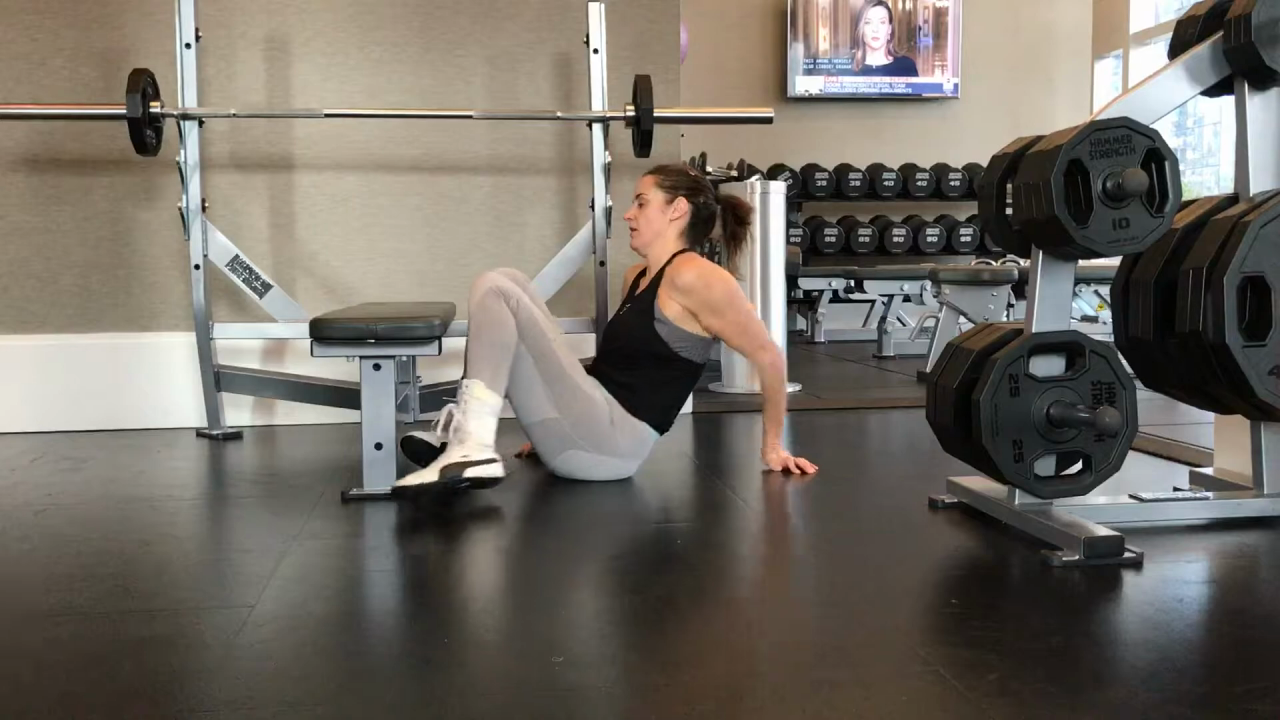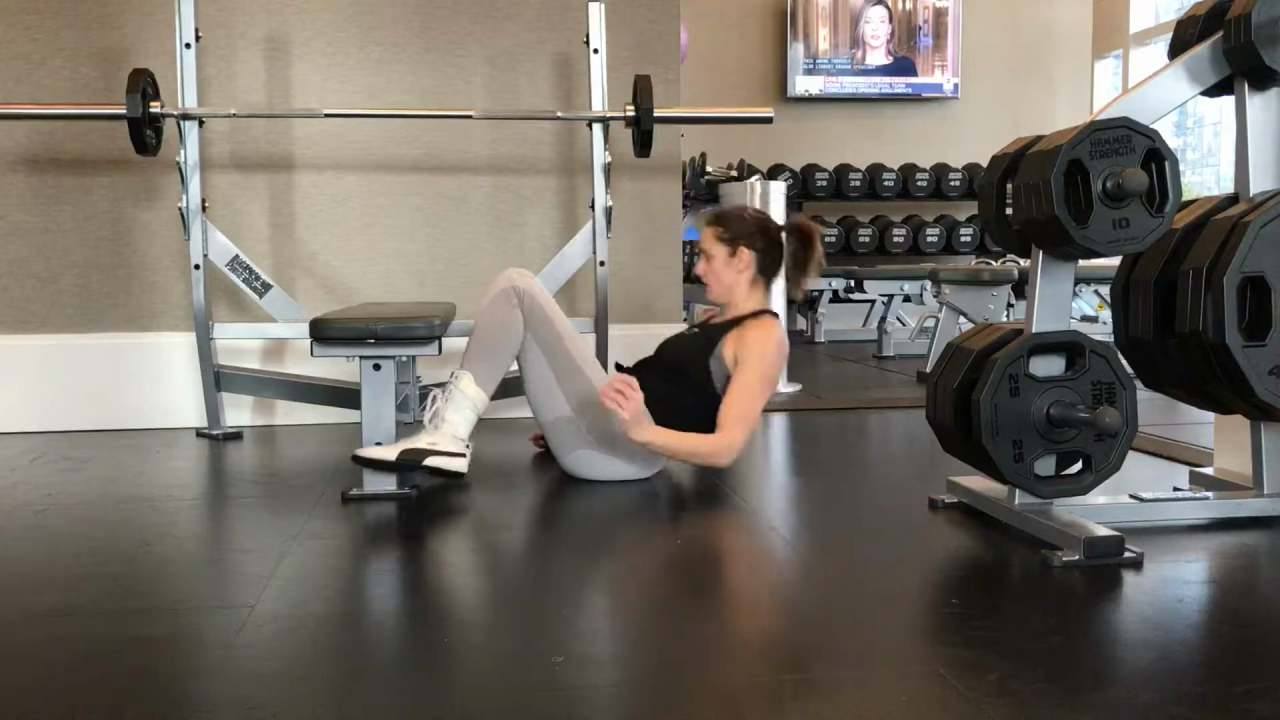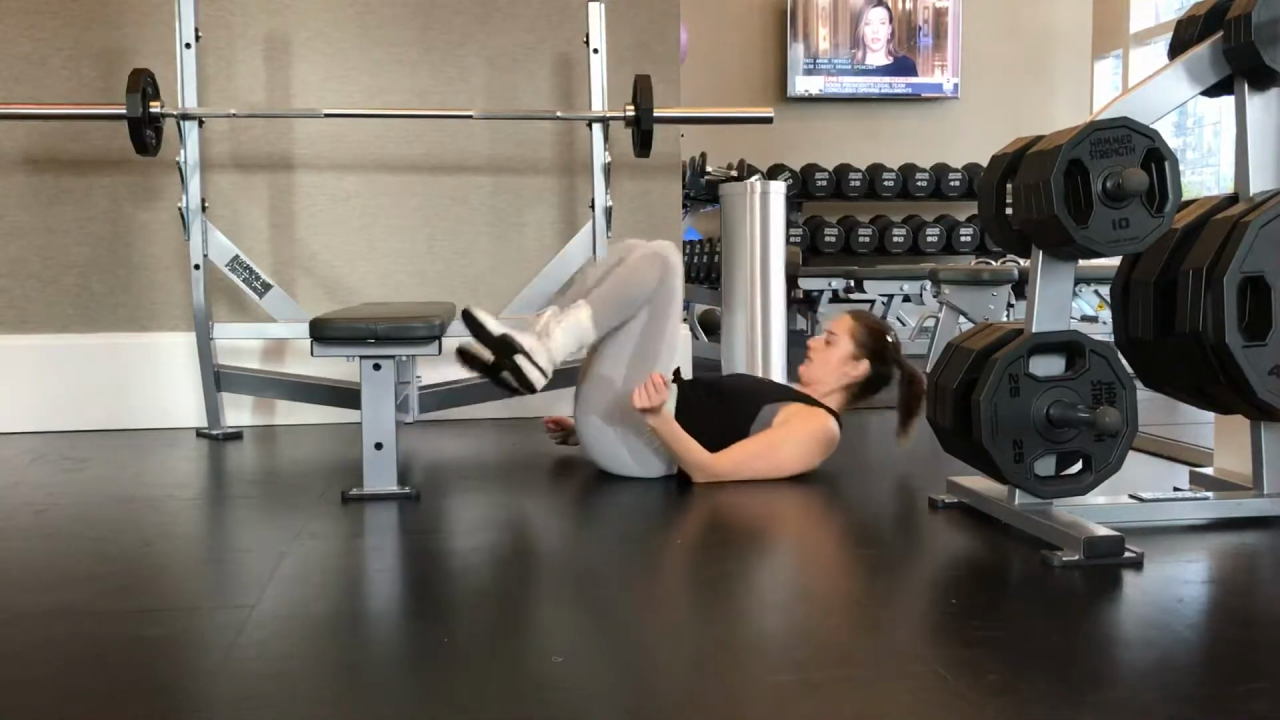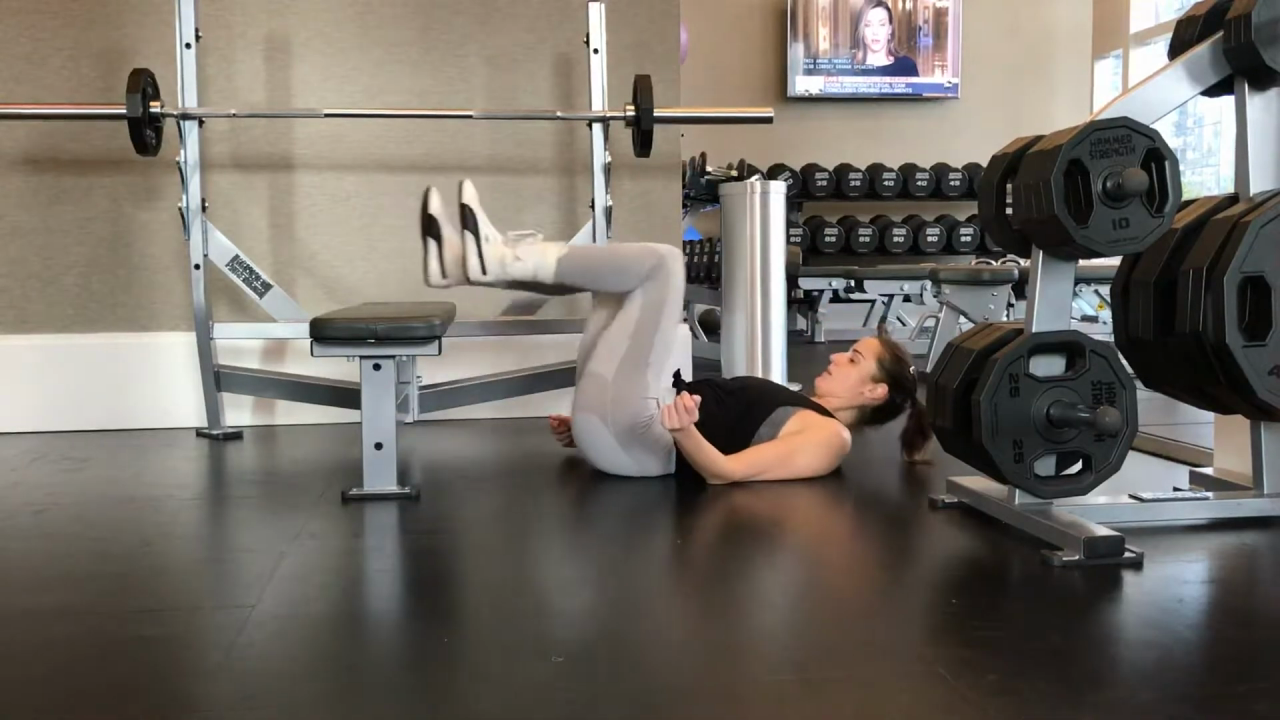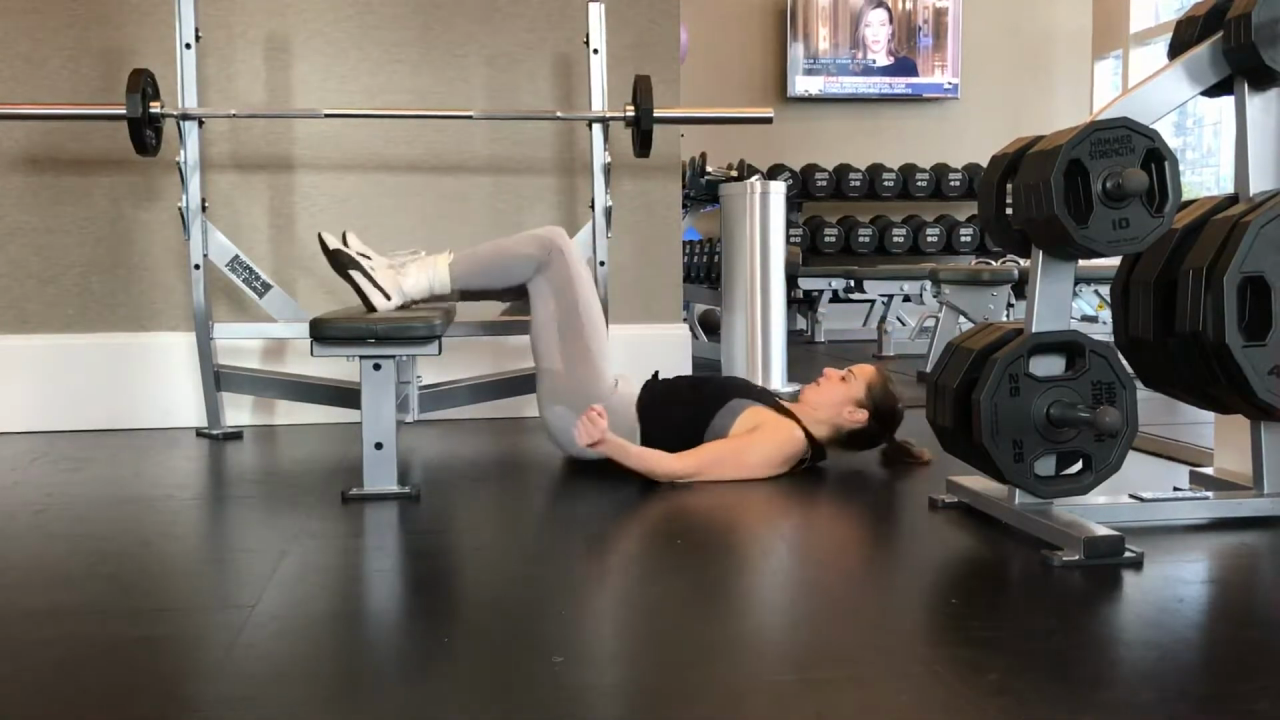
dt=0.4s
person 1, frame 1
left shoulder: (695, 278)
right shoulder: (638, 278)
left elbow: (767, 356)
left wrist: (772, 447)
right wrist: (555, 425)
left hip: (605, 446)
right hip: (589, 431)
left knee: (493, 291)
right knee: (506, 284)
left ankle: (475, 452)
right ankle: (466, 433)
person 1, frame 2
left shoulder: (763, 337)
right shoulder: (726, 321)
left elbow: (724, 448)
left wrist: (642, 429)
left hip: (619, 446)
right hip: (611, 428)
left knee: (515, 289)
right knee: (517, 291)
left ankle: (447, 437)
right ankle: (444, 432)
person 1, frame 3
left shoulder: (818, 429)
right shoulder: (795, 402)
left elbow: (708, 469)
left wrist: (654, 417)
left hip: (632, 438)
right hip: (616, 421)
left knee: (659, 261)
right knee: (637, 257)
left ankle: (539, 355)
right ankle: (533, 350)
person 1, frame 4
left shoulder: (828, 437)
right shoulder: (796, 411)
left elbow: (724, 471)
left wrist: (684, 430)
right wrist: (585, 424)
left hip: (623, 438)
right hip: (617, 426)
left knee: (662, 263)
right knee: (627, 271)
left ankle: (499, 259)
right ankle: (465, 260)
person 1, frame 5
left shoulder: (785, 440)
right shoulder: (784, 421)
left elbow: (683, 468)
left wrist: (608, 444)
left hip: (589, 414)
right hip: (612, 411)
left knee: (551, 247)
right knee: (546, 276)
left ankle: (398, 285)
right ankle: (399, 279)
